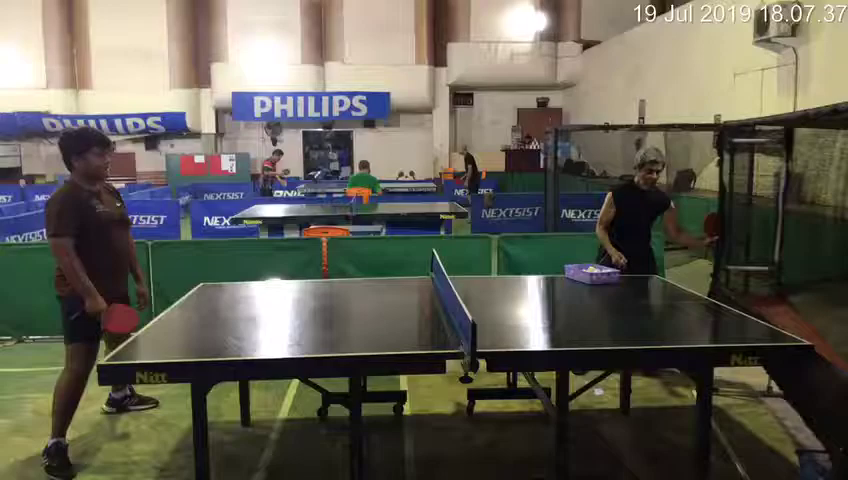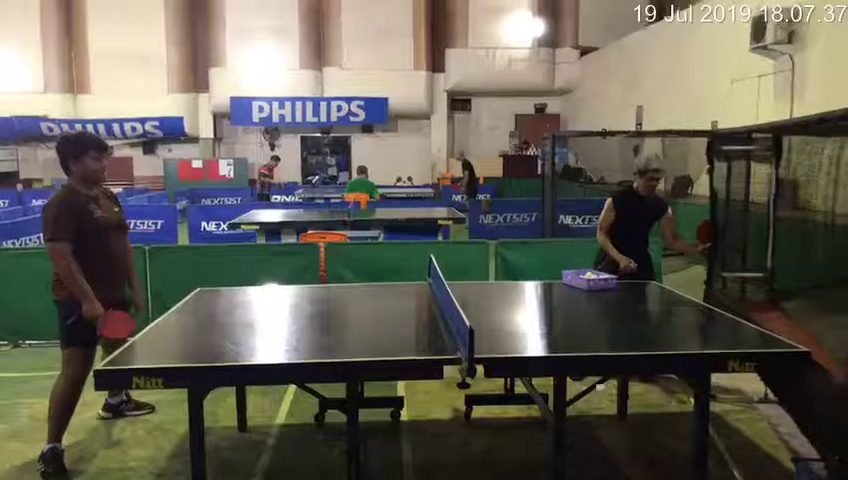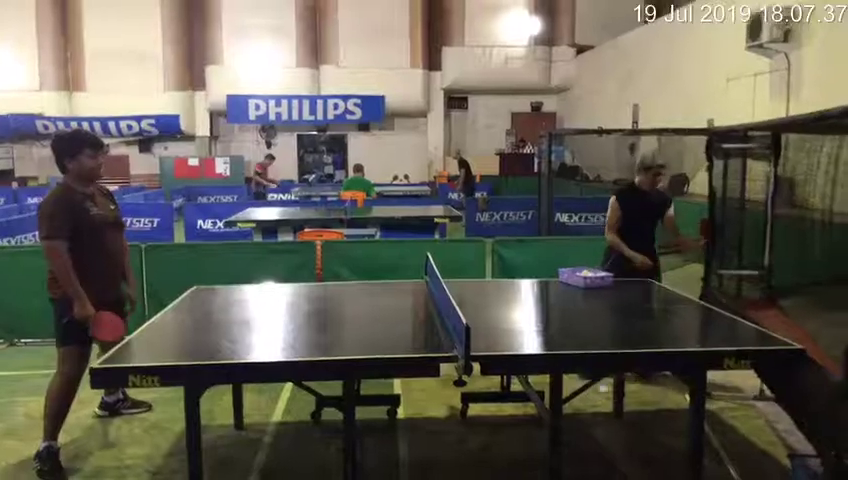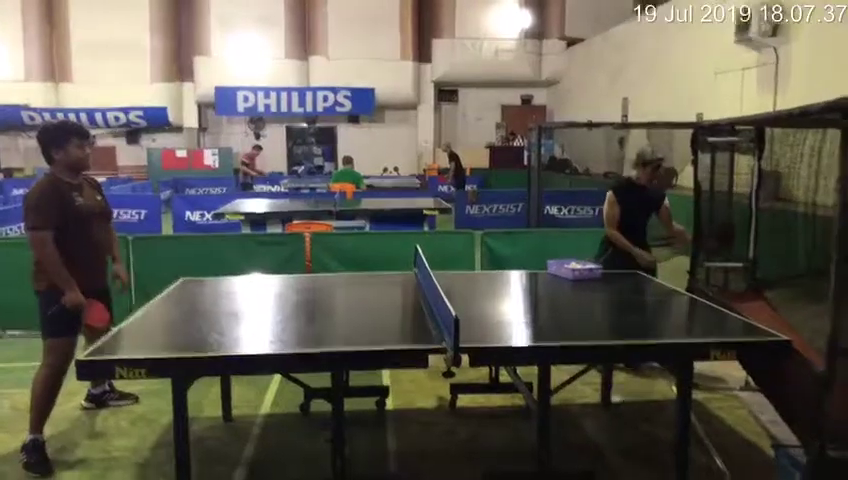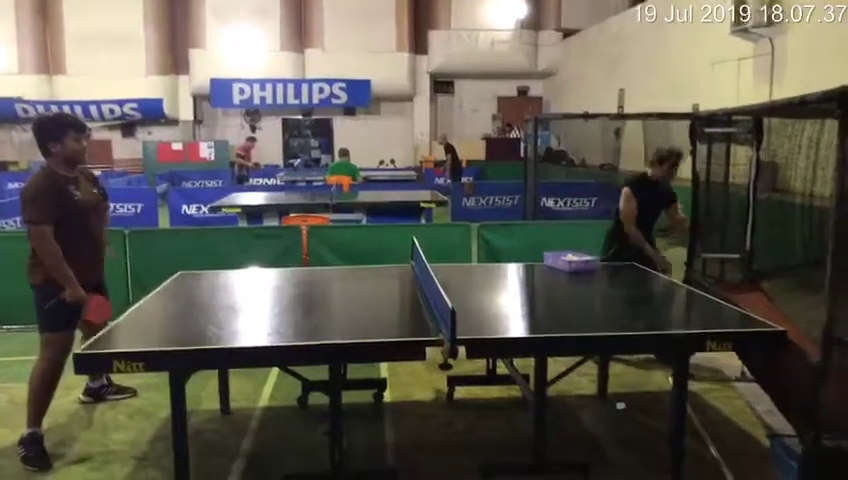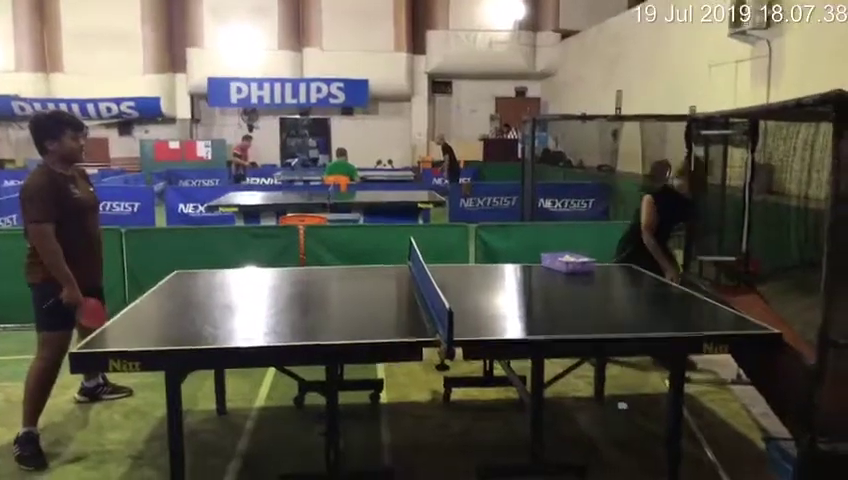
dt=0.2s
person 1, frame 1
left shoulder: (111, 192)
right shoulder: (64, 200)
left elbow: (125, 238)
right elbow: (63, 253)
left wrist: (139, 280)
right wrist: (90, 295)
left hip: (116, 290)
right hip: (84, 297)
left knee: (121, 345)
right knee: (78, 366)
left ankle: (119, 395)
right ankle: (55, 444)
person 1, frame 2
left shoulder: (108, 197)
right shoulder: (62, 204)
right elbow: (61, 257)
left wrist: (133, 286)
right wrist: (88, 300)
left hip: (114, 294)
right hip: (81, 302)
left knee: (118, 351)
right knee: (75, 372)
left ankle: (116, 401)
right ankle: (51, 450)
person 1, frame 3
left shoulder: (104, 195)
right shoulder: (58, 202)
right elbow: (56, 255)
left wrist: (128, 281)
right wrist: (79, 300)
left hip: (110, 292)
right hip: (77, 300)
left knee: (115, 348)
right knee: (70, 370)
left ankle: (112, 399)
right ankle: (47, 448)
person 1, frame 4
left shoulder: (91, 185)
right shoulder: (44, 192)
left elbow: (105, 226)
right elbow: (42, 245)
left wrist: (117, 261)
right wrist: (68, 289)
left hip: (95, 283)
right hip: (61, 290)
left knee: (101, 338)
right knee: (56, 360)
left ankle: (99, 391)
right ankle: (33, 441)
person 1, frame 5
left shoulder: (86, 176)
right shoulder: (41, 186)
right elbow: (42, 239)
left wrist: (103, 246)
right wrist: (70, 284)
left hip: (91, 276)
right hip: (57, 284)
left knee: (97, 332)
right knee: (53, 354)
left ankle: (97, 384)
right ankle: (31, 435)
person 1, frame 6
left shoulder: (79, 175)
right shoulder: (41, 184)
right elbow: (43, 239)
right wrist: (68, 285)
left hip: (88, 276)
right hip: (55, 283)
left knee: (94, 331)
right knee: (50, 353)
left ankle: (92, 384)
right ankle: (26, 434)
person 2, frame 1
left shoulder: (663, 201)
right shoulder: (617, 195)
left elbow: (675, 234)
right elbow: (601, 228)
left wrist: (702, 243)
right wrist: (613, 253)
left hip: (643, 259)
right hip: (614, 259)
person 2, frame 2
left shoulder: (660, 206)
right shoulder: (617, 200)
left elbow: (671, 240)
right elbow: (601, 234)
left wrist: (696, 249)
right wrist: (619, 258)
left hip: (641, 264)
right hip: (612, 264)
person 2, frame 3
left shoulder: (663, 201)
right shoulder: (620, 197)
left elbow: (675, 235)
right elbow: (610, 234)
left wrist: (697, 245)
right wrist: (633, 256)
left hip: (647, 260)
right hip: (620, 260)
person 2, frame 4
left shoulder: (657, 195)
right shoulder: (617, 192)
left elbow: (671, 226)
right elbow: (610, 230)
right wrist: (636, 253)
left hip: (640, 250)
right hip: (614, 253)
person 2, frame 5
left shoulder: (668, 195)
right shoulder: (630, 189)
left elbow: (681, 224)
right elbow: (629, 228)
right wrist: (654, 255)
left hip: (644, 250)
right hip: (620, 248)
person 2, frame 6
left shoulder: (688, 205)
right shoulder: (654, 197)
right elbow: (647, 235)
right wrist: (667, 268)
left hip: (657, 251)
right hip: (632, 253)
left ankle: (667, 355)
